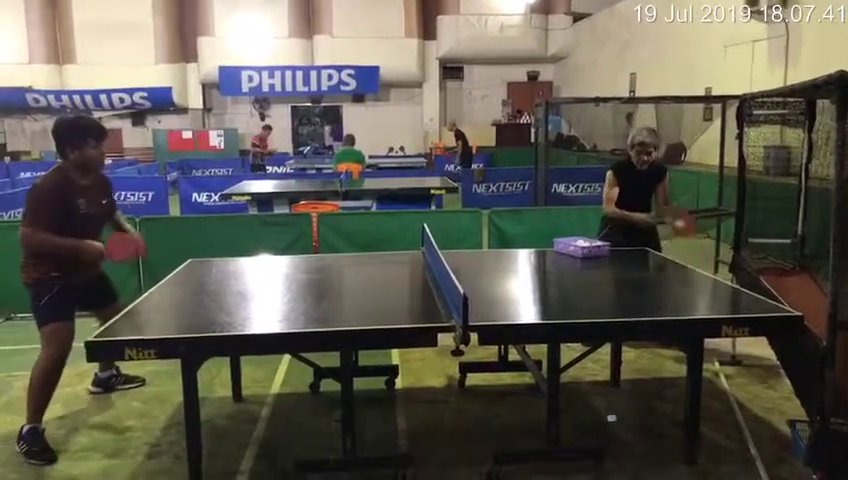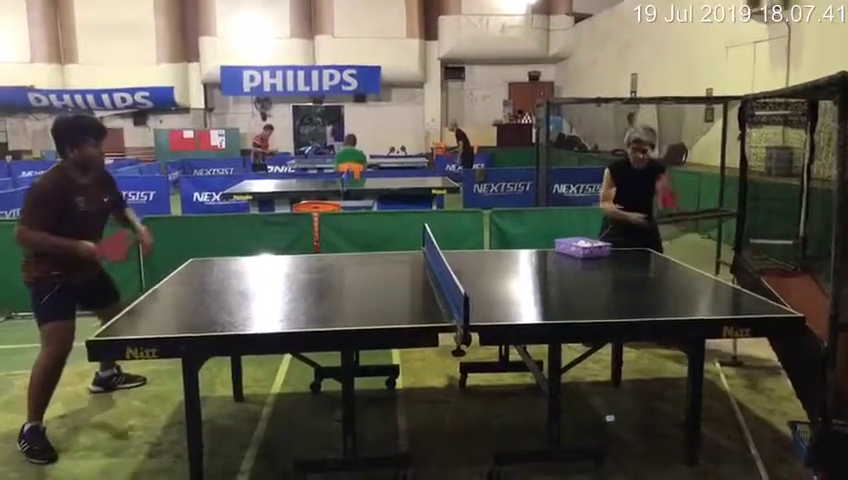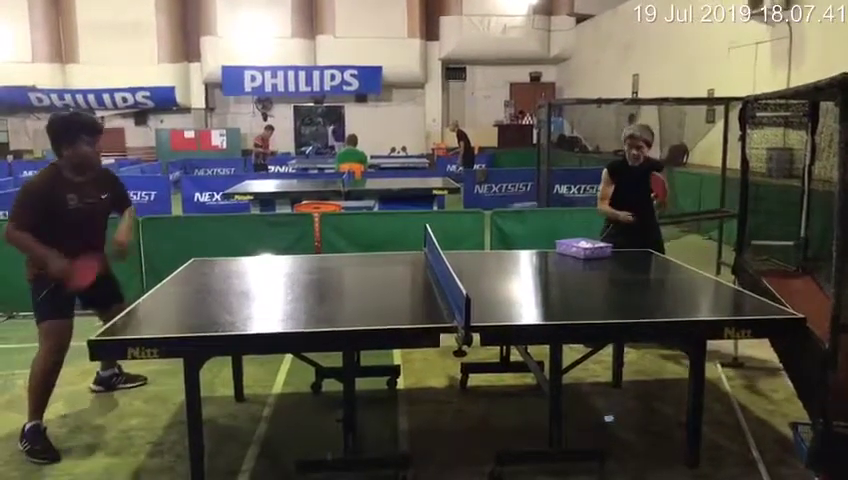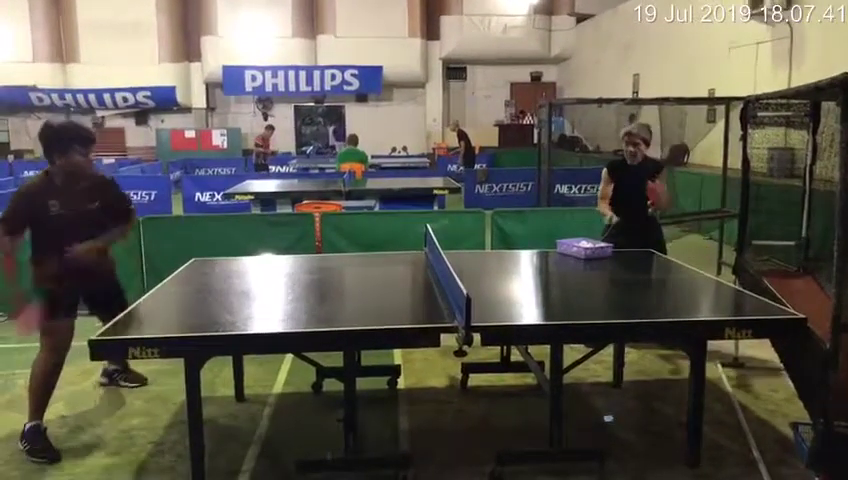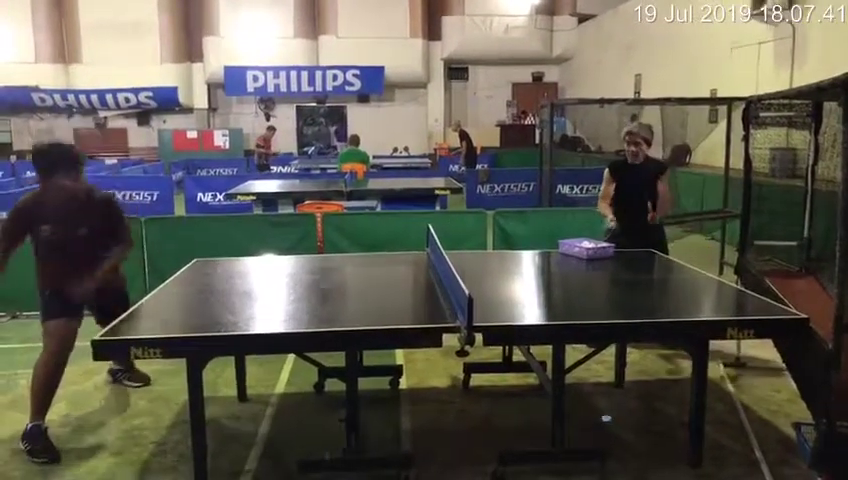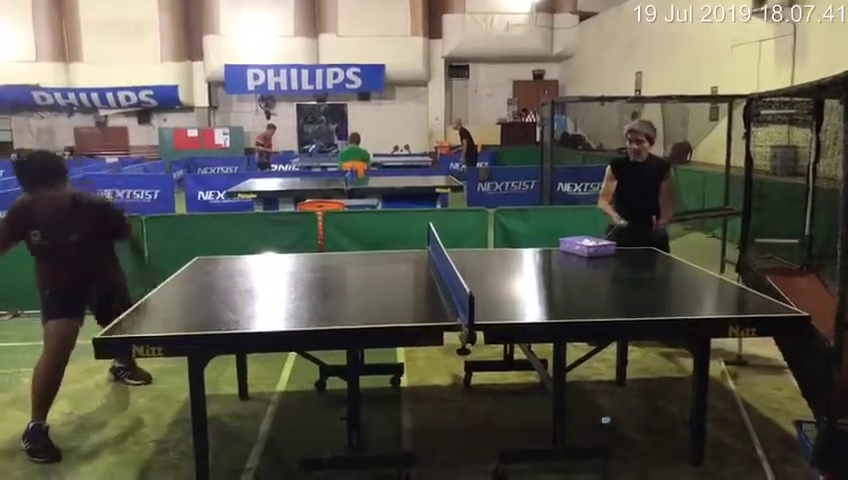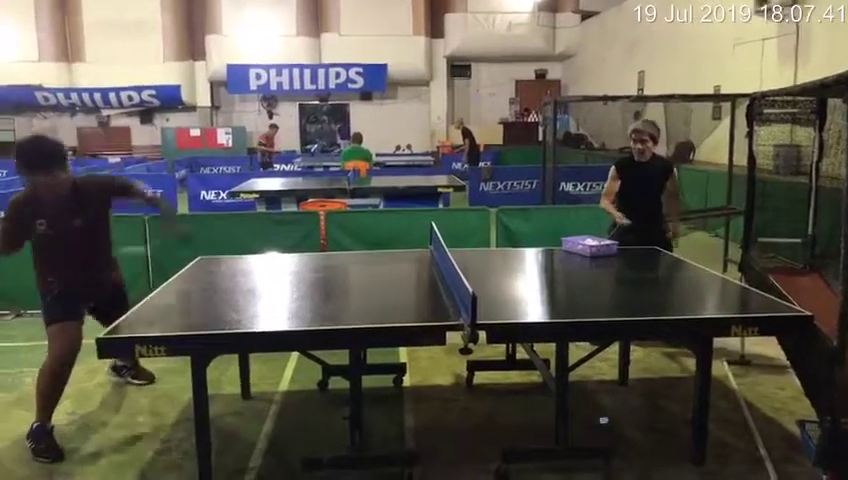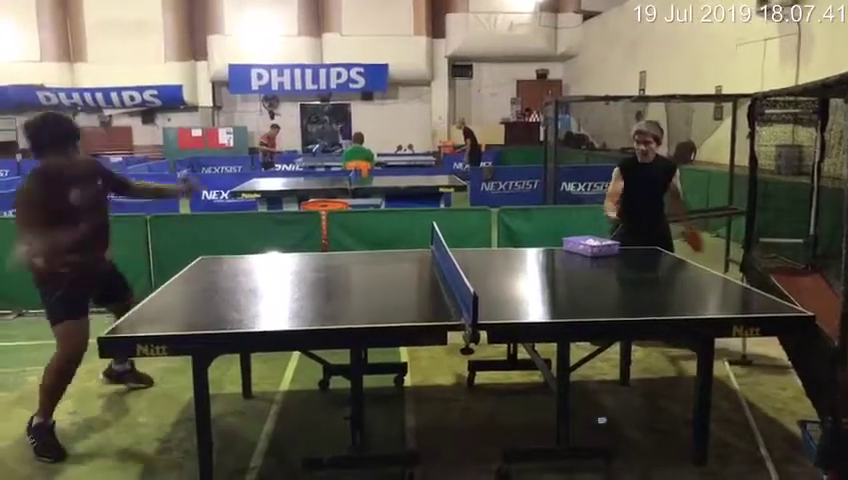
dt=0.1s
person 1, frame 1
left shoulder: (99, 181)
right shoulder: (49, 187)
left elbow: (109, 214)
right elbow: (28, 237)
left wrist: (128, 231)
right wrist: (81, 246)
left hip: (85, 270)
right hip: (49, 275)
left knee: (115, 316)
right knee: (57, 347)
left ankle: (106, 375)
right ankle: (30, 431)
person 1, frame 2
left shoulder: (103, 179)
right shoulder: (48, 188)
left elbow: (120, 207)
right elbow: (24, 235)
left wrist: (138, 227)
right wrist: (73, 247)
left hip: (88, 268)
right hip: (50, 273)
left knee: (115, 316)
right knee: (57, 346)
left ankle: (106, 374)
right ankle: (31, 430)
person 1, frame 3
left shoulder: (103, 177)
right shoulder: (40, 186)
left elbow: (125, 206)
right elbow: (12, 232)
left wrist: (125, 229)
right wrist: (49, 258)
right hip: (52, 274)
left knee: (119, 318)
right knee: (54, 343)
left ankle: (108, 373)
right ankle: (32, 428)
person 1, frame 4
left shoulder: (105, 185)
right shoulder: (32, 193)
left elbow: (126, 223)
left wrist: (96, 245)
left hip: (96, 271)
right hip: (54, 278)
right knee: (54, 347)
left ankle: (114, 369)
right ankle: (33, 427)
person 1, frame 5
left shoulder: (101, 203)
right shoulder: (29, 209)
left elbow: (123, 245)
left wrist: (95, 279)
left hip: (101, 281)
right hip: (58, 285)
right knee: (56, 348)
left ankle: (121, 367)
right ankle: (34, 429)
person 1, frame 6
left shoulder: (93, 207)
left elbow: (128, 236)
left hip: (105, 280)
right hip: (58, 287)
right knee: (57, 348)
left ankle: (124, 366)
right ankle: (35, 430)
person 1, frame 7
left shoulder: (94, 187)
left elbow: (131, 189)
left wrist: (167, 212)
left hip: (103, 277)
right hip: (58, 285)
right knee: (62, 352)
left ankle: (124, 364)
right ankle: (40, 428)
person 1, frame 8
left shoulder: (92, 168)
right shoulder: (36, 187)
left elbow: (129, 187)
right elbow: (29, 240)
left wrist: (173, 189)
left hip: (96, 263)
right hip: (60, 273)
left knee: (129, 312)
right knee: (72, 349)
left ankle: (120, 367)
right ankle: (40, 424)
person 2, frame 1
left shoulder: (659, 172)
right shoulder: (616, 171)
left elbow: (663, 205)
right elbow: (608, 208)
right wrist: (635, 217)
left hip: (645, 229)
right hip: (616, 230)
person 2, frame 2
left shoulder: (657, 170)
right shoulder: (614, 170)
right elbow: (604, 205)
right wrist: (627, 216)
left hip: (646, 230)
right hip: (617, 231)
person 2, frame 3
left shoulder: (656, 168)
right shoulder: (612, 169)
right elbow: (602, 204)
right wrist: (618, 215)
left hip: (647, 230)
right hip: (617, 231)
person 2, frame 4
left shoulder: (656, 168)
right shoulder: (612, 169)
left elbow: (664, 202)
right elbow: (602, 201)
left wrist: (656, 205)
right wrist: (609, 214)
left hip: (649, 231)
right hip: (619, 232)
person 2, frame 5
left shoulder: (659, 169)
right shoulder: (614, 169)
left elbow: (666, 204)
right elbow: (603, 201)
left wrist: (658, 215)
right wrist: (609, 216)
left hip: (651, 231)
right hip: (620, 232)
person 2, frame 6
left shoulder: (662, 168)
right shoulder: (616, 167)
left elbow: (669, 200)
right elbow: (603, 200)
left wrist: (664, 221)
right wrist: (613, 215)
left hip: (653, 231)
right hip: (623, 230)
person 2, frame 7
left shoulder: (666, 167)
right shoulder: (620, 167)
left elbow: (673, 200)
right elbow: (605, 199)
left wrist: (674, 223)
right wrist: (615, 214)
left hip: (655, 230)
right hip: (625, 230)
person 2, frame 8
left shoulder: (669, 168)
right shoulder: (623, 168)
left elbow: (677, 200)
right elbow: (610, 200)
left wrist: (688, 226)
right wrist: (611, 212)
left hip: (657, 230)
right hip: (627, 230)
